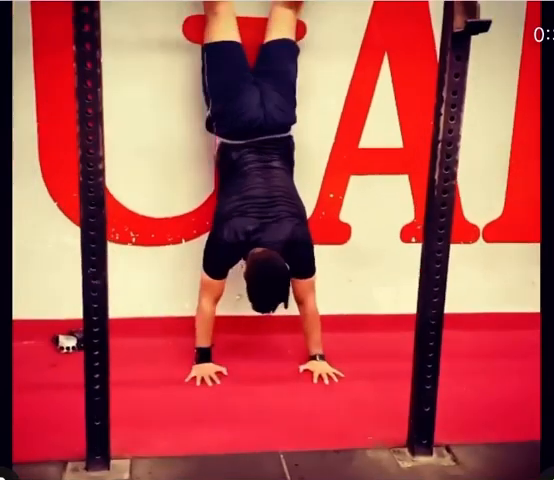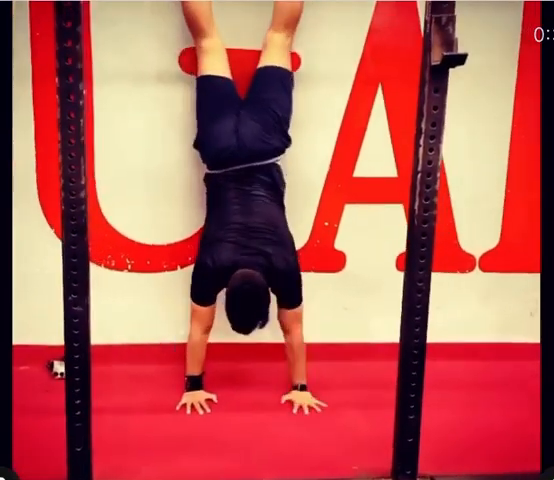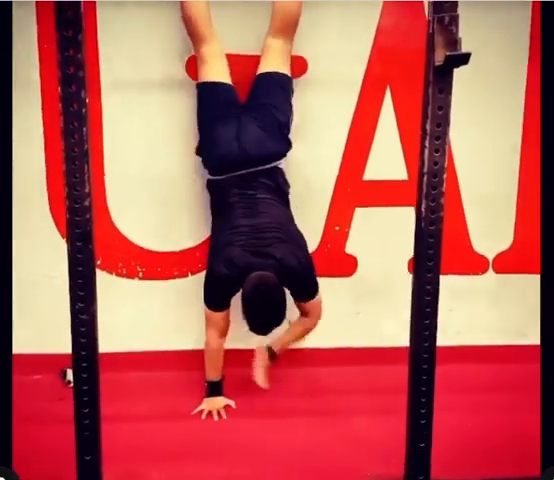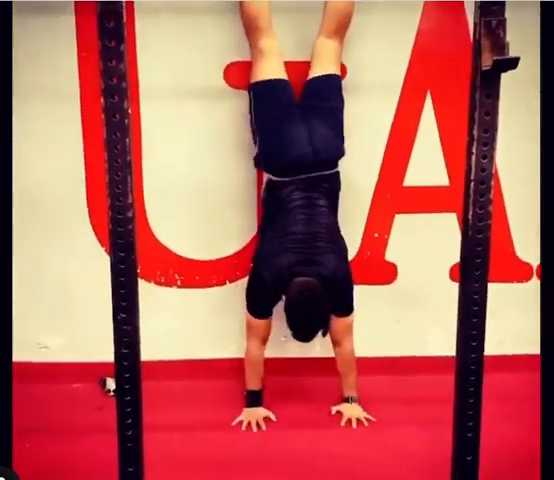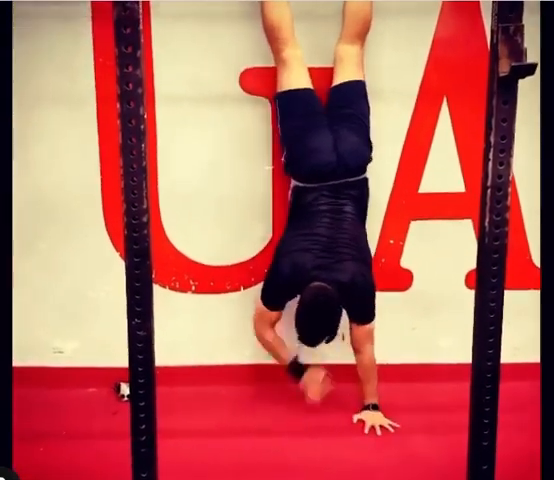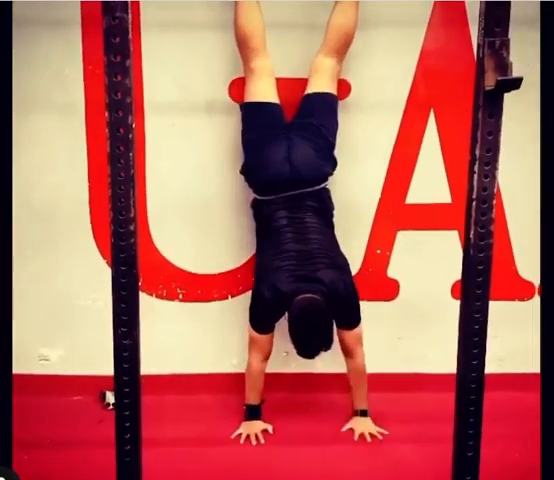
dt=0.7s
person 1, frame 1
left shoulder: (297, 237)
right shoulder: (226, 237)
left elbow: (307, 301)
right elbow: (208, 300)
left wrist: (318, 356)
right wrist: (202, 358)
left hip: (273, 121)
right hip: (238, 122)
person 1, frame 2
left shoulder: (282, 264)
right shoulder: (213, 262)
left elbow: (294, 331)
right elbow: (198, 329)
left wrist: (301, 386)
right wrist: (192, 386)
left hip: (260, 146)
right hip: (223, 147)
left knee: (278, 38)
right knee: (208, 41)
person 1, frame 3
left shoulder: (295, 261)
right shoulder: (223, 268)
left elbow: (313, 314)
right elbow: (215, 334)
left wrist: (271, 351)
right wrist: (212, 391)
left hip: (261, 151)
right hip: (226, 155)
left knee: (277, 41)
right knee: (207, 47)
person 1, frame 4
left shoulder: (336, 272)
right shoulder: (268, 273)
left elbow: (343, 342)
right elbow: (255, 342)
left wrist: (352, 398)
right wrist: (252, 401)
left hip: (319, 152)
right hip: (284, 153)
left knee: (329, 41)
right knee: (264, 43)
person 1, frame 5
left shoulder: (357, 280)
right shoulder: (287, 269)
left elbow: (363, 348)
right elbow: (273, 328)
left wrist: (373, 405)
right wrist: (299, 370)
left hip: (346, 162)
right hip: (313, 163)
left knee: (348, 49)
right knee: (289, 53)
person 1, frame 6
left shoulder: (340, 285)
right shoulder: (269, 291)
left elbow: (354, 355)
right elbow: (257, 358)
left wrist: (362, 413)
right wrist: (252, 415)
left hip: (307, 171)
right hip: (270, 174)
left knee: (326, 63)
right knee: (257, 64)
